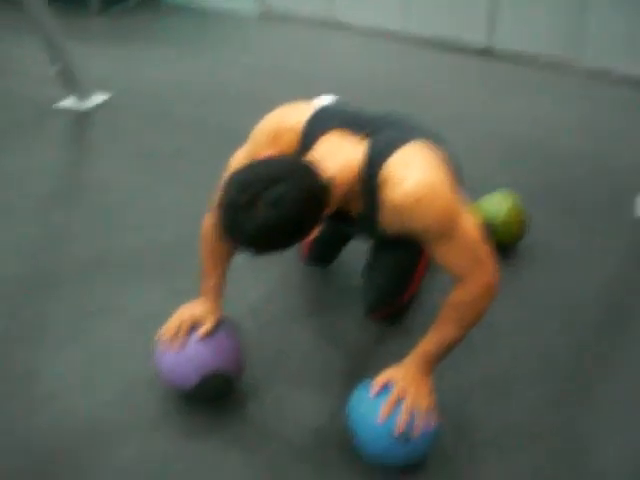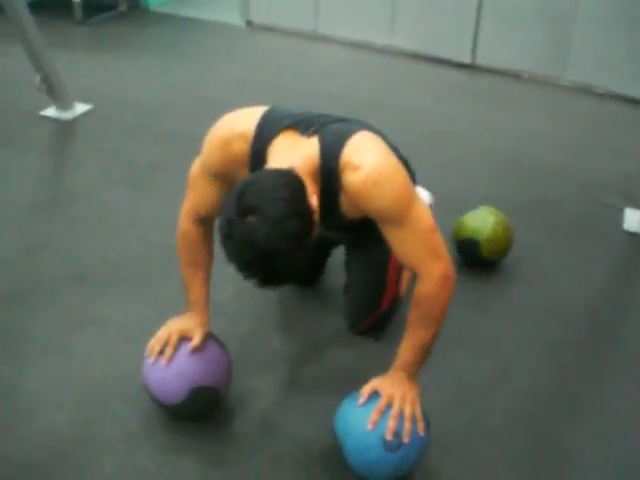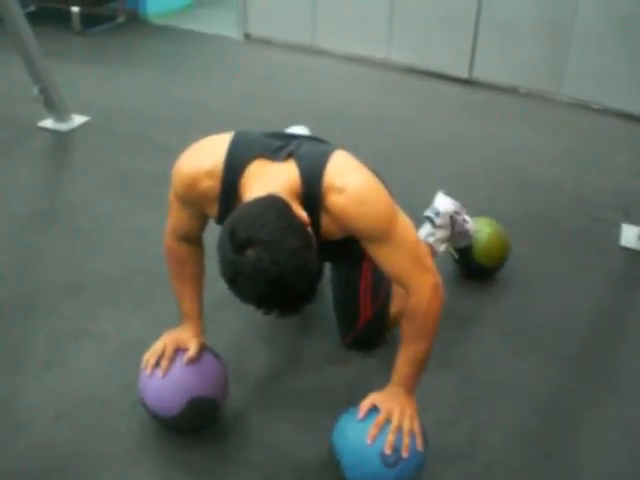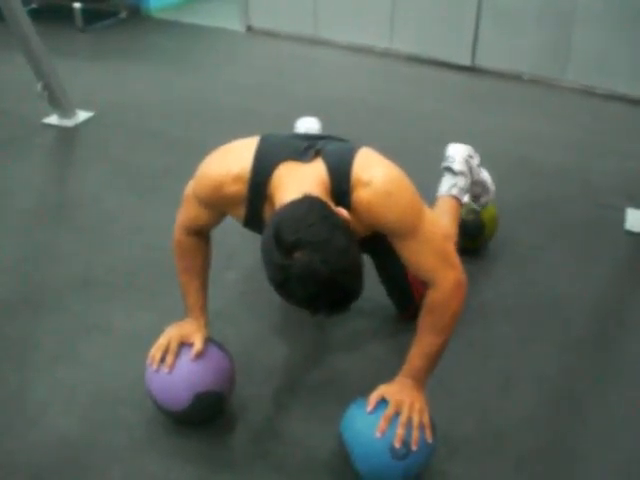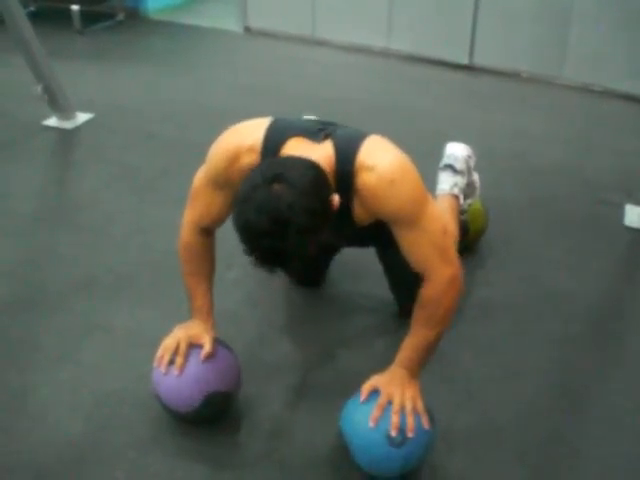
dt=1s
person 1, frame 1
left shoulder: (413, 190)
right shoulder: (281, 131)
left elbow: (480, 278)
right elbow: (224, 206)
left wrist: (419, 365)
right wrist: (209, 299)
left hip: (409, 206)
left knee: (382, 307)
right knee: (315, 255)
person 1, frame 2
left shoulder: (369, 174)
right shoulder: (229, 140)
left elbow: (437, 272)
right elbow: (195, 218)
left wrist: (403, 374)
right wrist: (196, 312)
left hip: (374, 215)
right hip: (317, 198)
left knee: (366, 321)
right knee: (301, 277)
left ankle: (414, 208)
person 1, frame 3
left shoulder: (354, 197)
right shoulder: (197, 172)
left elbow: (425, 287)
right elbow: (182, 237)
left wrist: (400, 389)
right wrist: (191, 324)
left hip: (350, 226)
left knee: (362, 336)
left ankle: (436, 230)
person 1, frame 4
left shoulder: (378, 190)
right shoulder: (224, 177)
left elbow: (449, 281)
right elbow: (190, 230)
left wrist: (411, 381)
right wrist: (195, 317)
left hip: (371, 215)
left knee: (416, 304)
left ankle: (457, 177)
person 1, frame 5
left shoulder: (384, 176)
right shoulder: (235, 153)
left elbow: (445, 275)
right elbow: (197, 228)
left wrist: (404, 372)
right wrist: (201, 319)
left hip: (382, 213)
left knee: (416, 299)
right knee: (301, 276)
left ankle: (453, 177)
